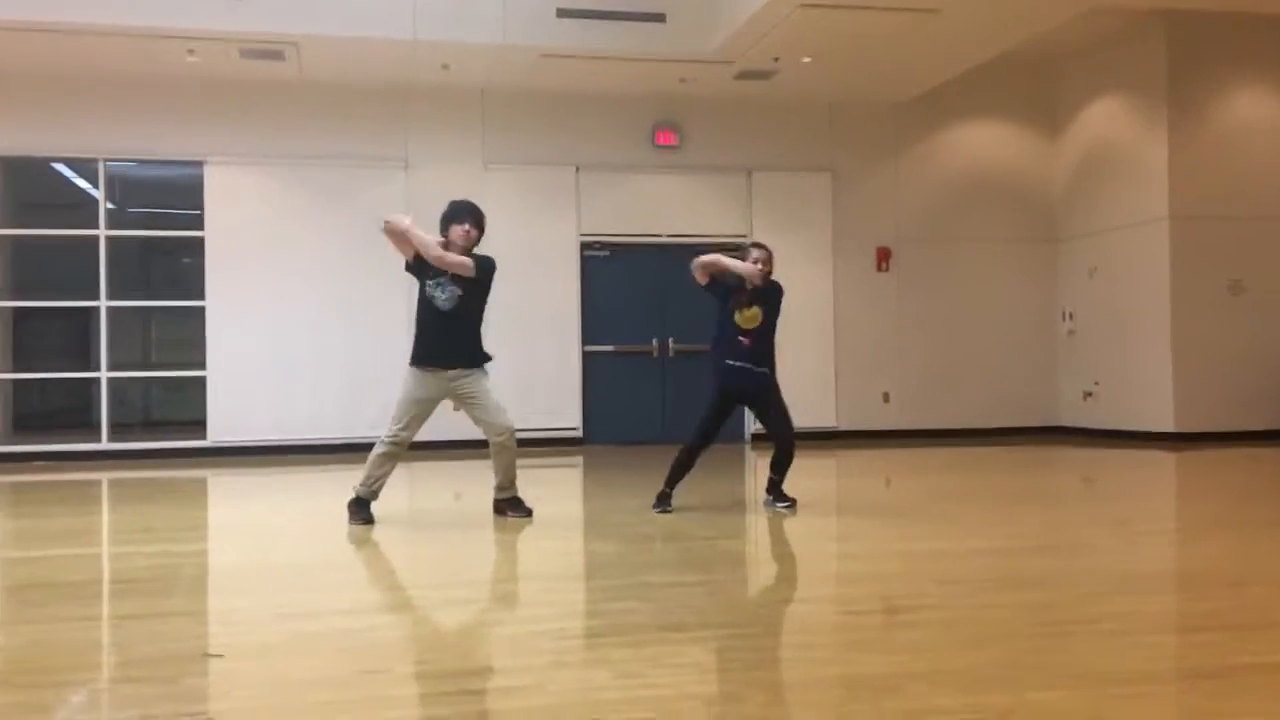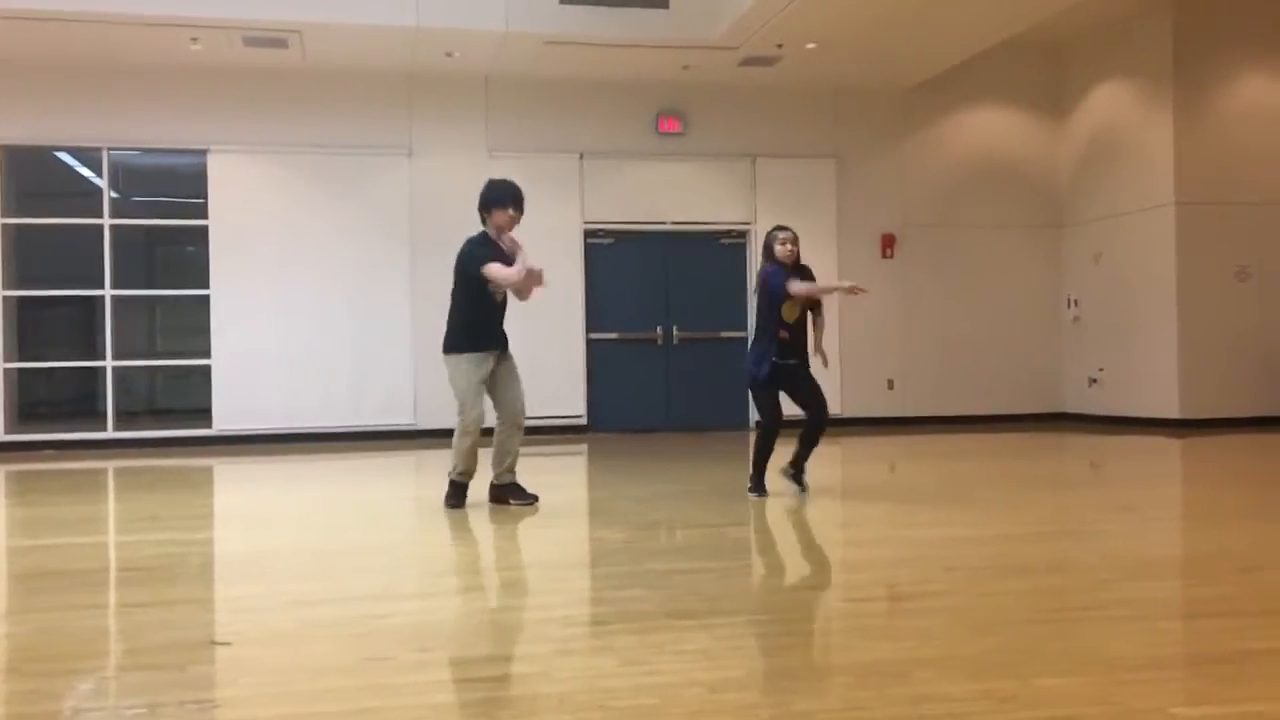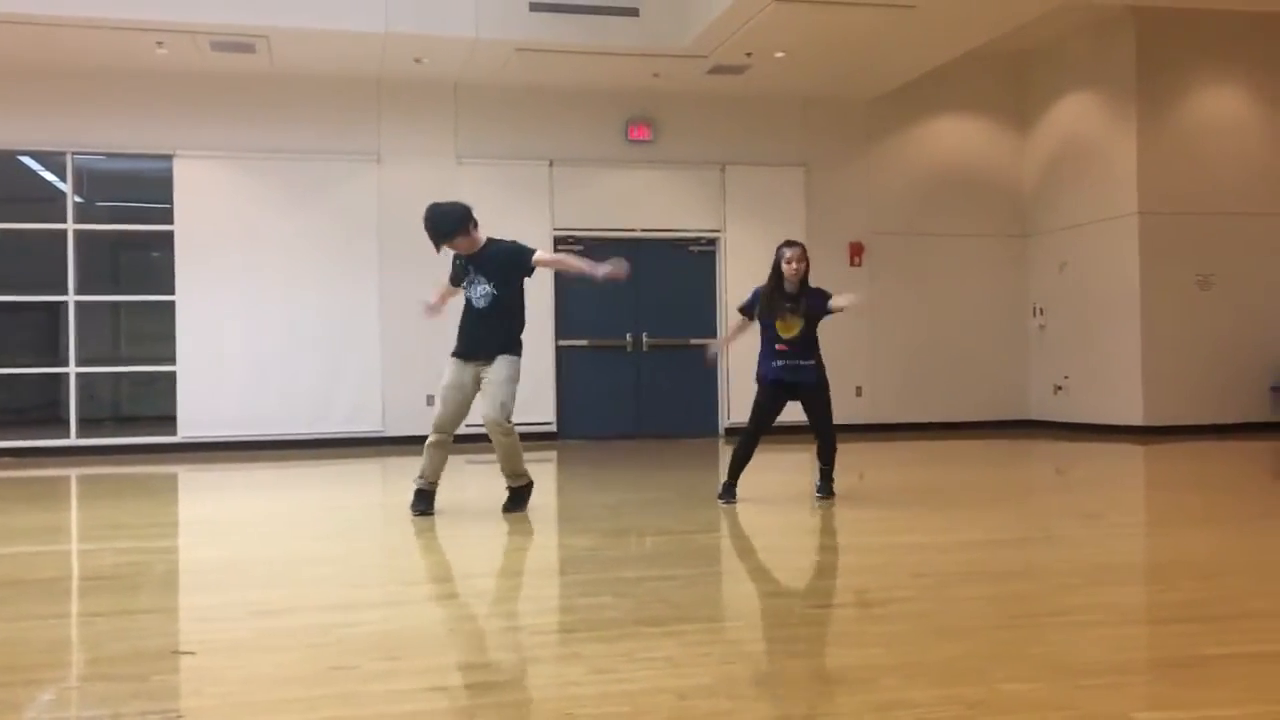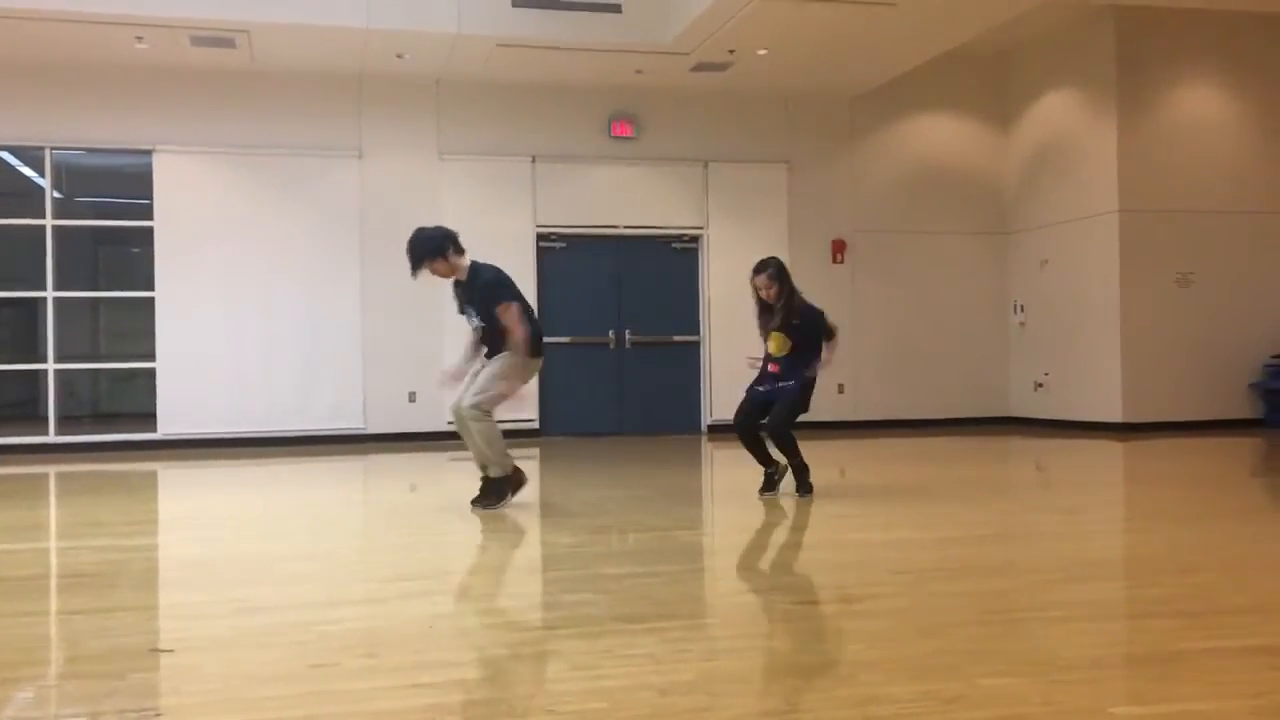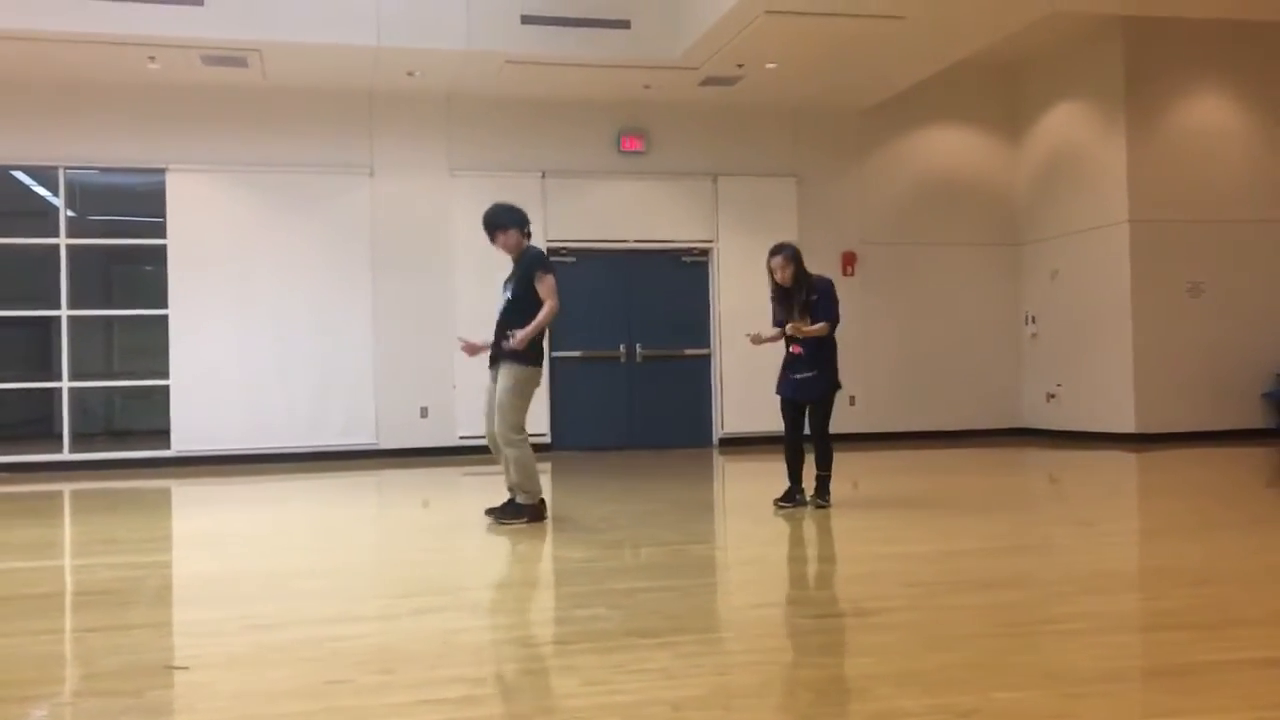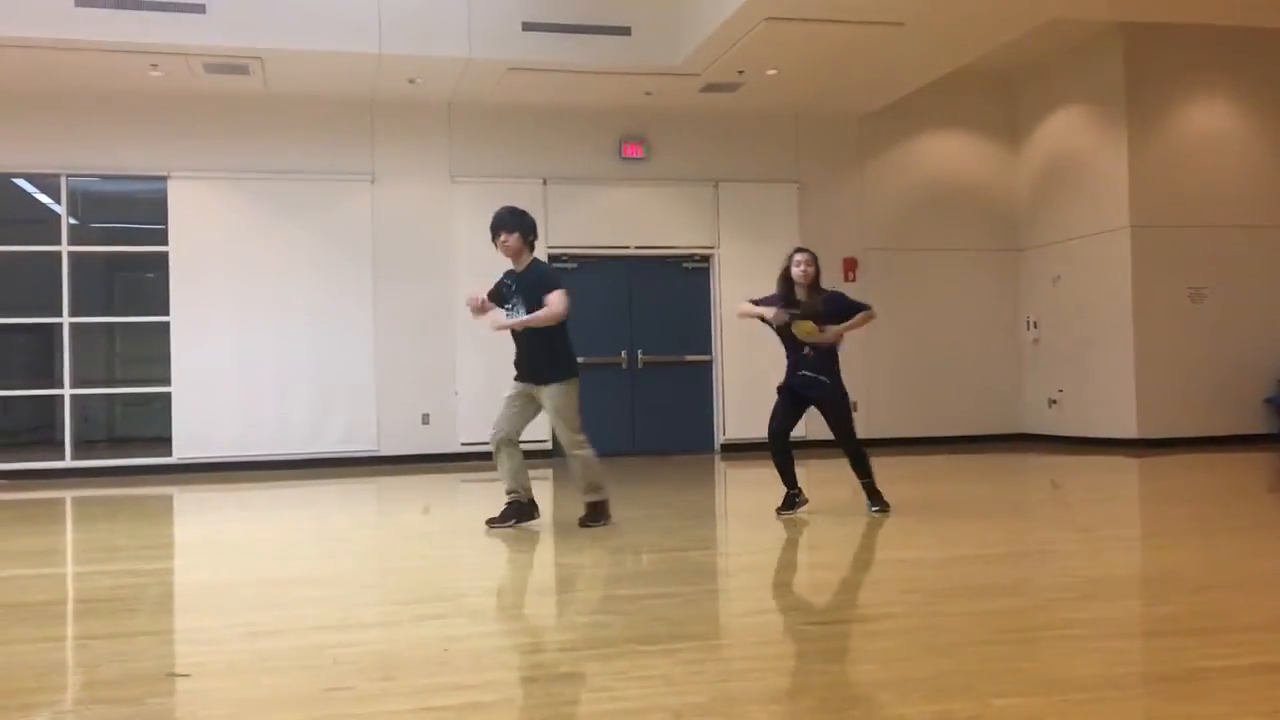
dt=0.7s
person 1, frame 1
left shoulder: (484, 265)
right shoulder: (423, 260)
left elbow: (446, 262)
right elbow: (391, 229)
left wrist: (412, 231)
right wrist: (428, 239)
left hip: (469, 370)
right hip: (425, 368)
left knee: (502, 431)
right knee: (397, 436)
left ankle: (505, 495)
right ankle: (362, 498)
person 1, frame 2
left shoulder: (506, 248)
right shoulder: (476, 249)
left elbow: (522, 293)
right elbow: (511, 278)
left wrist: (528, 274)
right wrist: (522, 258)
left hip: (497, 347)
right hip: (464, 349)
left knee: (514, 413)
right knee: (471, 419)
left ankle: (503, 483)
right ankle: (459, 482)
person 1, frame 3
left shoulder: (507, 253)
right shoulder: (461, 261)
left elbow: (550, 260)
left wrist: (596, 270)
right wrist: (438, 301)
left hip: (501, 355)
right hip: (464, 356)
left knee: (494, 419)
right knee: (443, 423)
left ankle: (520, 484)
right ankle: (425, 488)
person 1, frame 4
left shoulder: (489, 279)
right shoulder: (460, 285)
left elbow: (519, 330)
left wrist: (515, 377)
right wrist: (465, 365)
left hip: (522, 353)
right hip: (496, 353)
left knee: (472, 406)
right knee: (461, 410)
left ankle: (504, 474)
right ankle: (497, 476)
person 1, frame 5
left shoulder: (533, 259)
right shoulder: (518, 268)
left elbow: (552, 303)
left wrist: (528, 334)
right wrist: (483, 346)
left hip: (521, 360)
right hip: (503, 360)
left knee: (509, 432)
right knee: (496, 434)
left ankle: (531, 502)
right ankle: (520, 498)
person 1, frame 6
left shoulder: (542, 274)
right shoulder: (508, 281)
left elbow: (558, 311)
right elbow: (483, 309)
left wrist: (517, 322)
right wrist: (478, 303)
left hip: (557, 375)
right hip: (527, 376)
left knee: (572, 441)
right knee: (501, 435)
left ankle: (597, 502)
right ankle: (521, 502)
person 2, frame 1
left shoulder: (770, 290)
right shoulder: (728, 291)
left elbow: (754, 277)
right elbow: (698, 266)
left wrist: (721, 259)
right wrist: (721, 262)
left hip: (763, 381)
right hip: (729, 379)
left knee: (785, 438)
right knee: (701, 438)
left ankle: (774, 490)
right ankle: (665, 493)
person 2, frame 2
left shoulder: (804, 273)
right shoulder: (770, 274)
left elbow: (816, 310)
right elbow: (799, 289)
left wrist: (818, 344)
right wrist: (840, 287)
left hip: (795, 364)
right hip: (765, 364)
left knee: (819, 412)
right knee: (772, 421)
left ankle: (796, 467)
right ankle: (757, 479)
person 2, frame 3
left shoulder: (814, 297)
right shoulder: (764, 295)
left elbow: (835, 302)
right elbow: (746, 319)
left wrist: (849, 301)
right wrist: (722, 343)
left hip: (809, 372)
right hip: (775, 375)
left knee: (825, 430)
right knee: (754, 430)
left ankle: (825, 482)
right ankle: (729, 483)
person 2, frame 4
left shoulder: (803, 311)
right shoulder: (765, 313)
left elbow: (831, 336)
left wrist: (823, 362)
right wrist: (761, 361)
left hip: (796, 384)
right hip: (766, 383)
left knee: (776, 426)
right knee: (742, 423)
left ankle: (801, 474)
right ankle: (772, 469)
person 2, frame 5
left shoulder: (822, 287)
right shoulder: (780, 296)
left elbow: (826, 326)
left wrist: (802, 330)
right wrist: (763, 338)
left hip: (820, 372)
right hip: (791, 374)
left knee: (818, 430)
right knee: (791, 433)
left ankle: (822, 489)
right ankle: (795, 489)
person 2, frame 6
left shoulder: (830, 299)
right shoulder: (779, 301)
left elbow: (868, 313)
right elbow: (741, 310)
left wrist: (840, 329)
right wrist: (764, 311)
left hip: (826, 380)
right hip: (795, 382)
left knee: (847, 440)
right knee: (775, 437)
left ankle: (872, 493)
right ankle: (793, 493)
